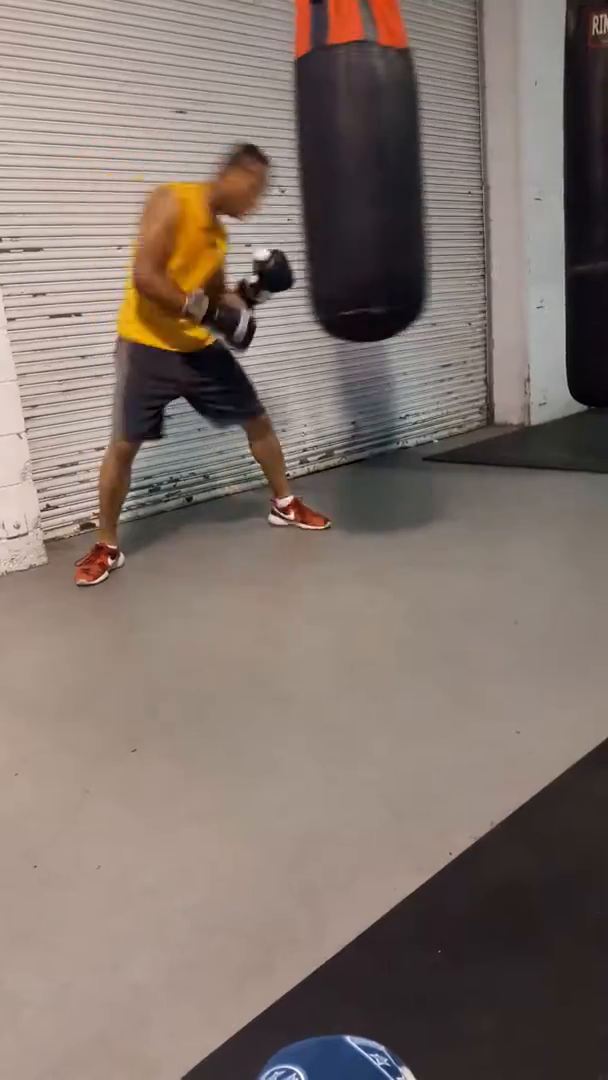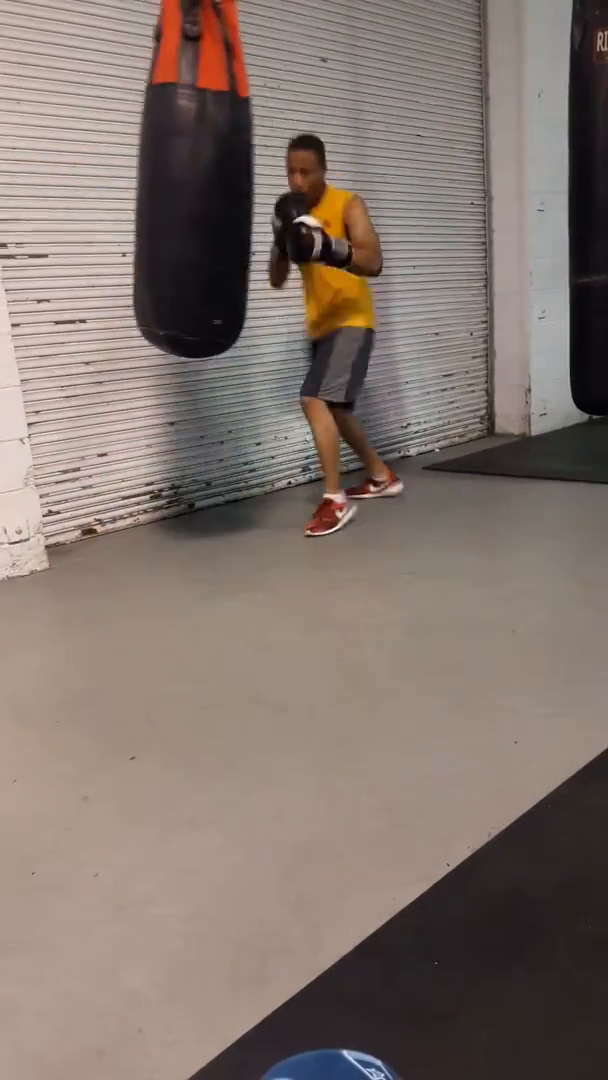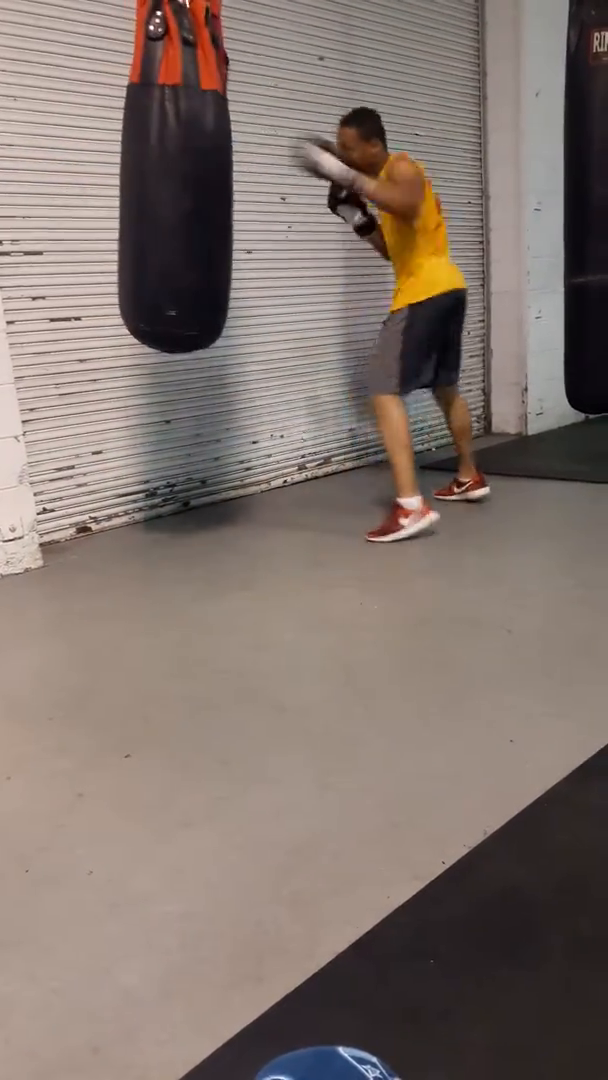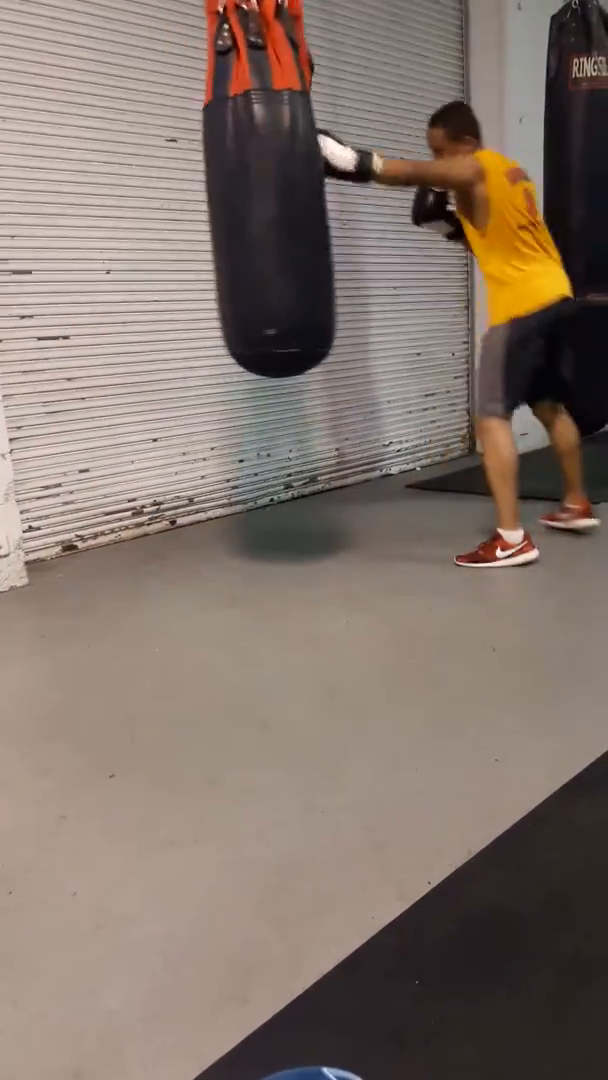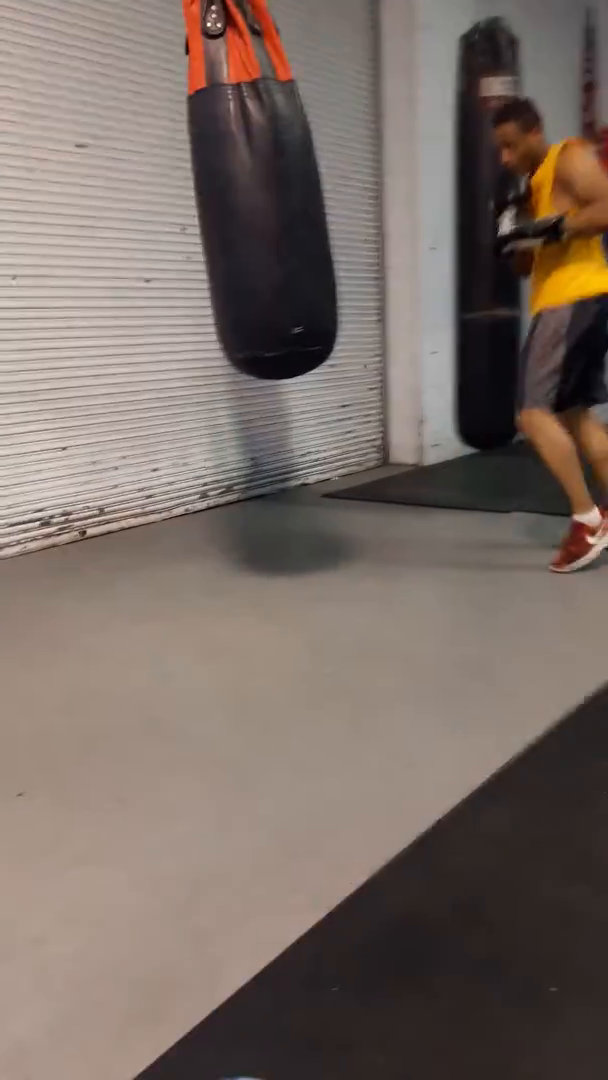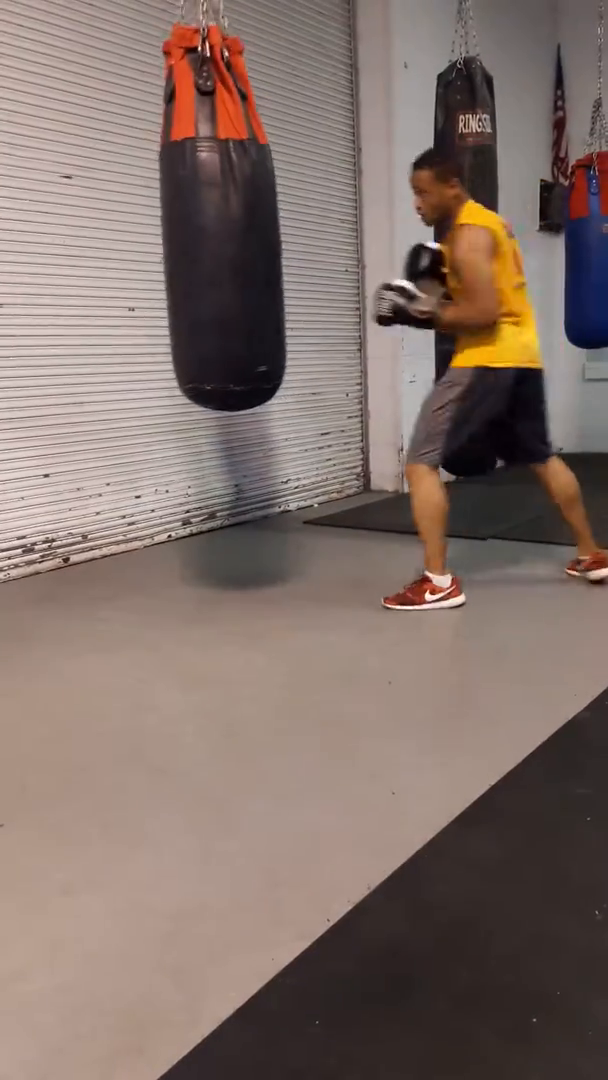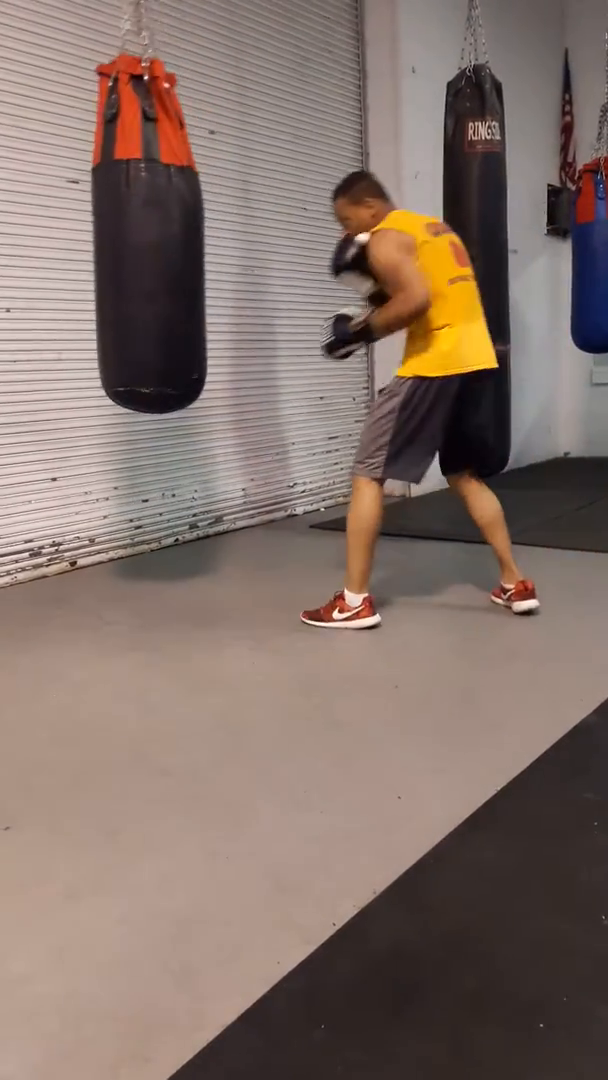
dt=0.7s
person 1, frame 1
left shoulder: (216, 233)
right shoulder: (171, 203)
right elbow: (145, 276)
left wrist: (255, 288)
right wrist: (209, 311)
left hip: (199, 342)
right hip: (146, 342)
left knee: (256, 421)
right knee: (124, 445)
left ankle: (284, 504)
right ankle: (105, 546)
person 1, frame 2
left shoulder: (348, 206)
right shoulder: (292, 212)
left elbow: (372, 263)
right elbow: (276, 280)
left wrist: (330, 248)
right wrist: (284, 242)
left hip: (350, 324)
right hip: (319, 327)
left knee: (317, 402)
right knee: (331, 407)
left ankle: (334, 500)
right ankle: (381, 476)
person 1, frame 3
left shoulder: (400, 170)
right shoulder: (388, 180)
left elbow: (403, 219)
left wrist: (347, 174)
right wrist: (358, 219)
left hip: (425, 299)
right hip: (447, 293)
left knee: (384, 396)
right knee: (444, 388)
left ankle: (411, 507)
right ankle: (468, 478)
person 1, frame 4
left shoulder: (473, 170)
right shoulder: (511, 173)
left elbow: (414, 172)
left wrist: (357, 162)
right wrist: (451, 223)
left hip: (521, 308)
right hip: (552, 298)
left knee: (491, 418)
right knee: (550, 405)
left ankle: (512, 539)
right ankle: (577, 504)
person 1, frame 5
right shoulder: (532, 183)
right elbow: (526, 263)
left wrist: (549, 227)
right wrist: (516, 223)
right hip: (556, 303)
left knee: (532, 412)
person 1, frame 6
left shoulder: (468, 236)
right shoulder: (482, 224)
left elbow: (482, 312)
left wrist: (428, 312)
left hip: (486, 362)
right hip: (522, 360)
left knee: (421, 462)
right knee: (542, 458)
left ankle: (439, 582)
person 1, frame 7
left shoulder: (385, 240)
right shoulder: (431, 229)
left elbow: (417, 297)
left wrist: (362, 327)
right wrist: (368, 276)
left hip: (434, 365)
right hip: (478, 362)
left knee: (367, 475)
right knee: (466, 475)
left ankle: (355, 601)
right ankle: (516, 583)
